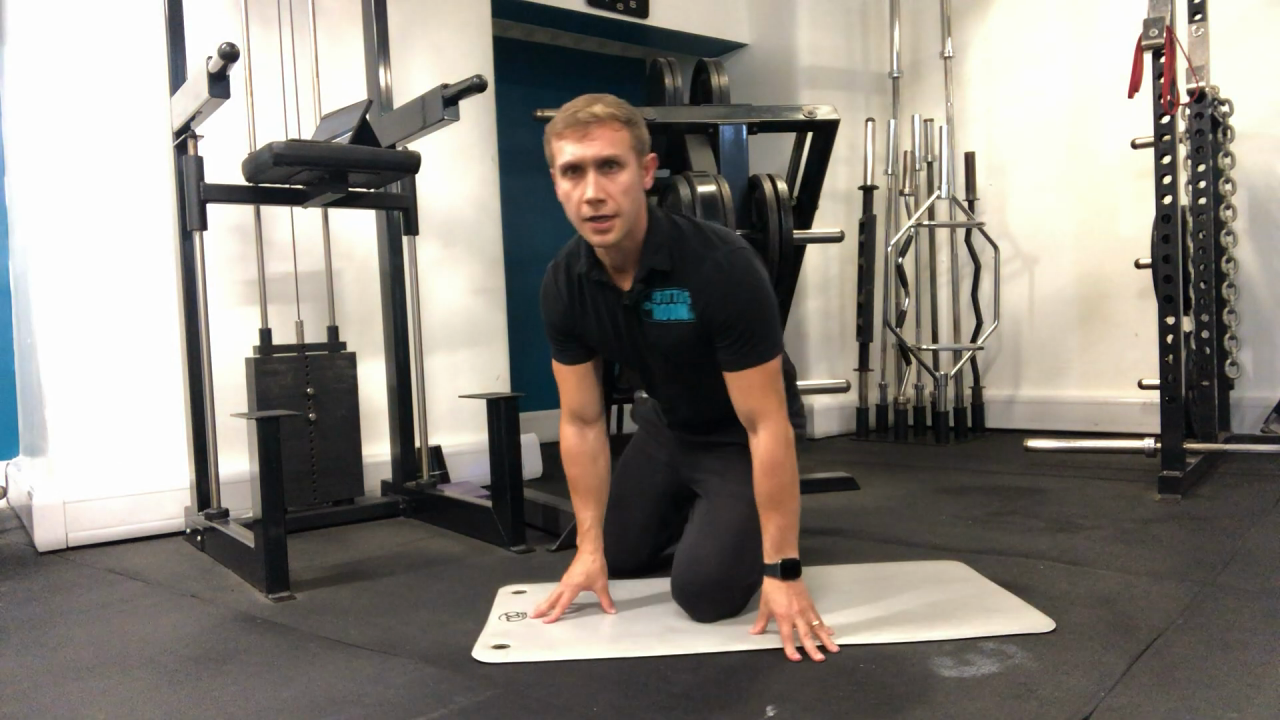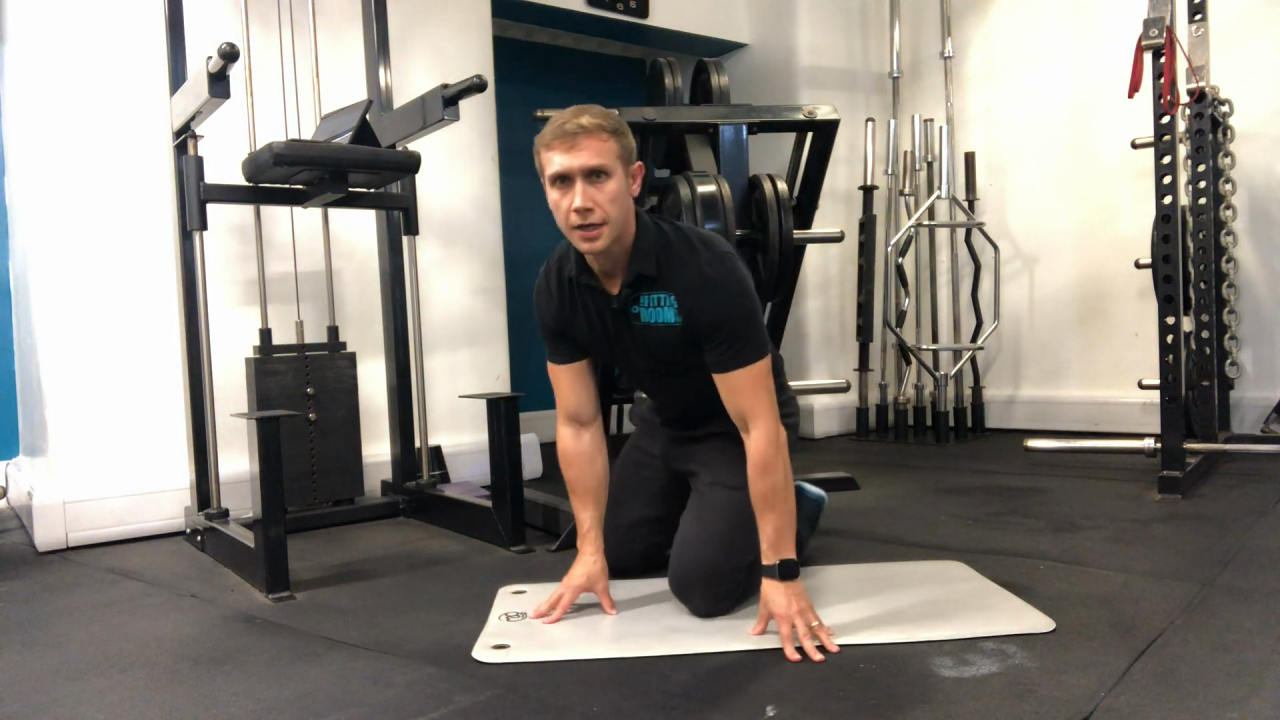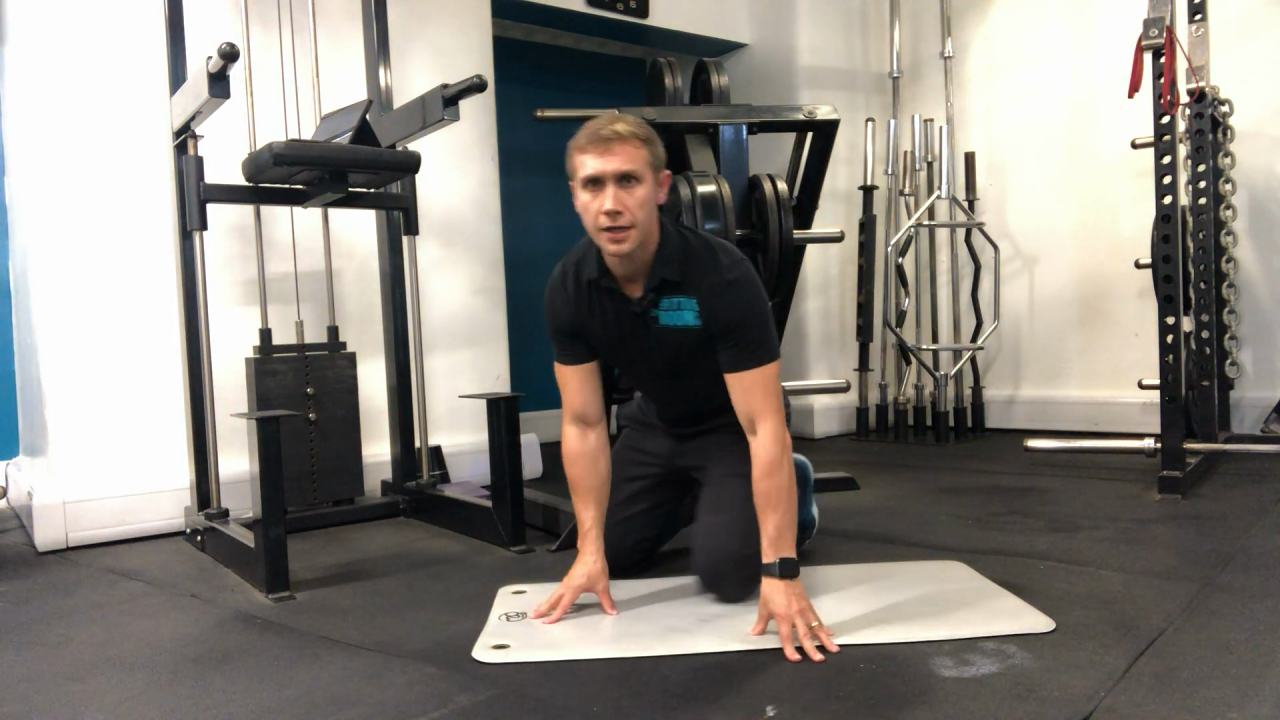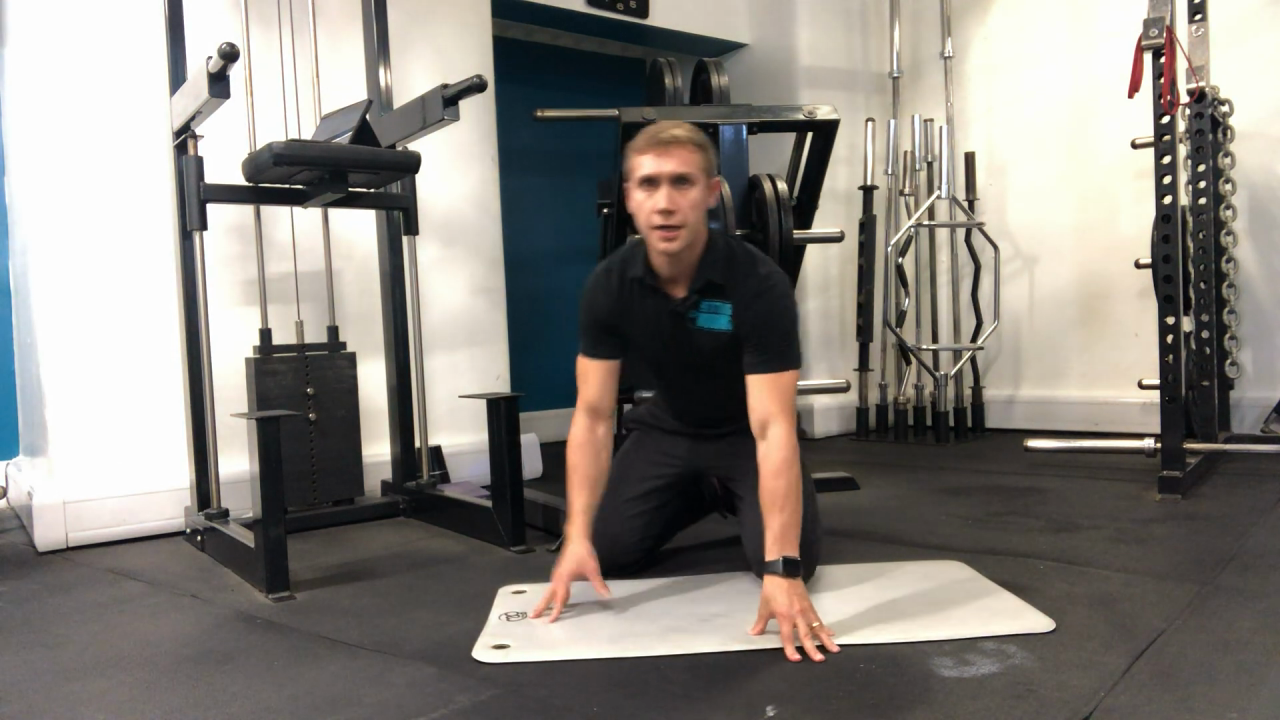
dt=0.2s
person 1, frame 1
left shoulder: (722, 267)
right shoulder: (563, 284)
left elbow: (767, 428)
right elbow: (582, 424)
left wrist: (782, 572)
right wrist: (589, 549)
left hip: (742, 438)
right hip: (668, 429)
left knee: (704, 592)
right knee: (619, 561)
left ankle: (776, 518)
right ankle: (699, 508)
person 1, frame 2
left shoulder: (706, 272)
right shoulder: (555, 286)
left elbow: (759, 428)
right elbow: (579, 423)
left wrist: (779, 572)
right wrist: (590, 549)
left hip: (733, 429)
right hip: (664, 425)
left knee: (703, 586)
right knee: (620, 559)
left ankle: (795, 509)
right ankle: (705, 503)
person 1, frame 3
left shoulder: (722, 277)
right shoulder: (568, 287)
left elbow: (762, 426)
right elbow: (583, 423)
left wrist: (778, 570)
right wrist: (590, 549)
left hip: (729, 428)
right hip: (654, 426)
left knee: (733, 572)
right knee: (614, 554)
left ankle: (791, 488)
right ankle: (695, 495)
person 1, frame 4
left shoulder: (758, 286)
right shoulder: (609, 284)
left elbow: (773, 428)
right elbow: (594, 416)
left wrist: (786, 570)
right wrist: (577, 537)
left hip: (745, 434)
right hip: (669, 427)
left knee: (774, 559)
right knee: (611, 552)
left ankle: (760, 499)
right ankle: (704, 492)
